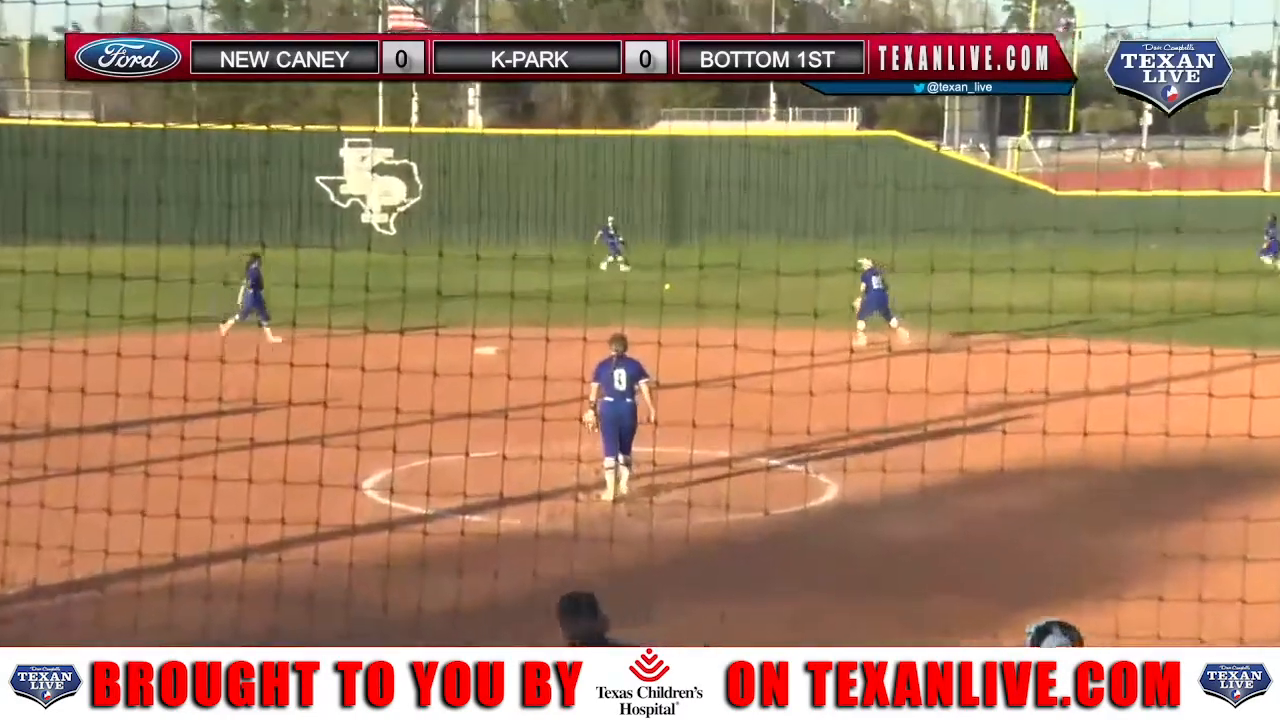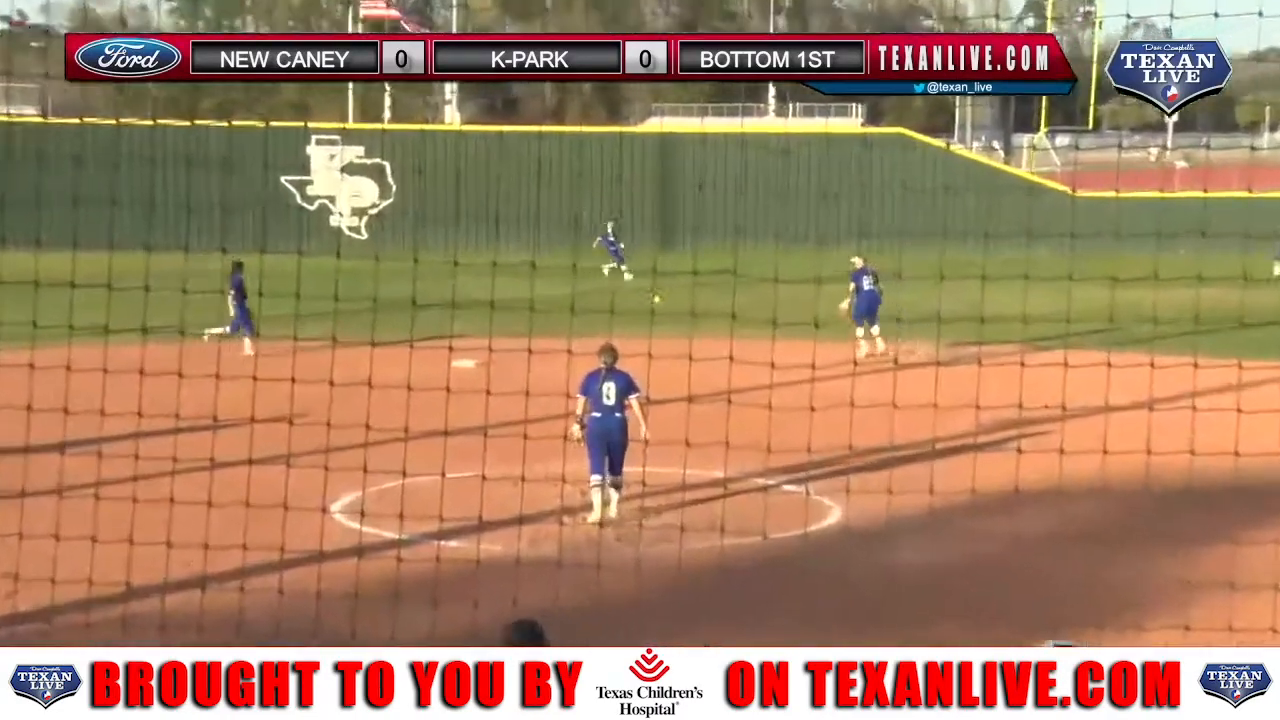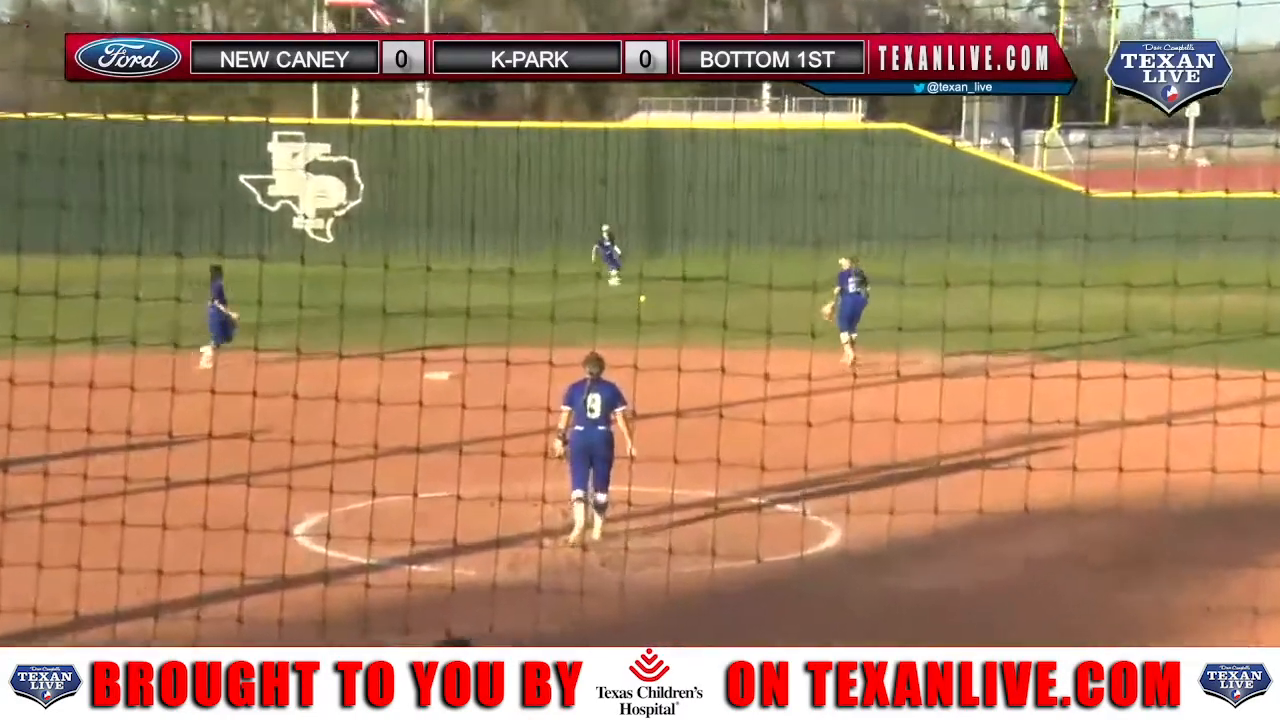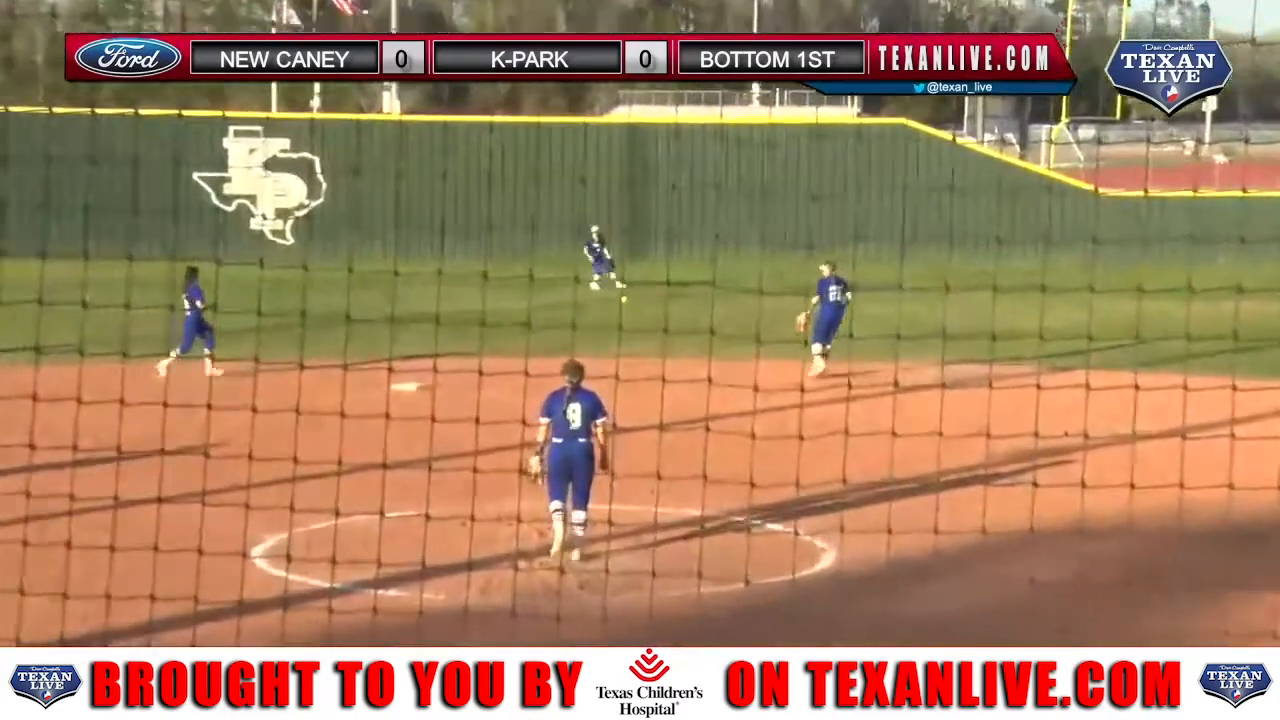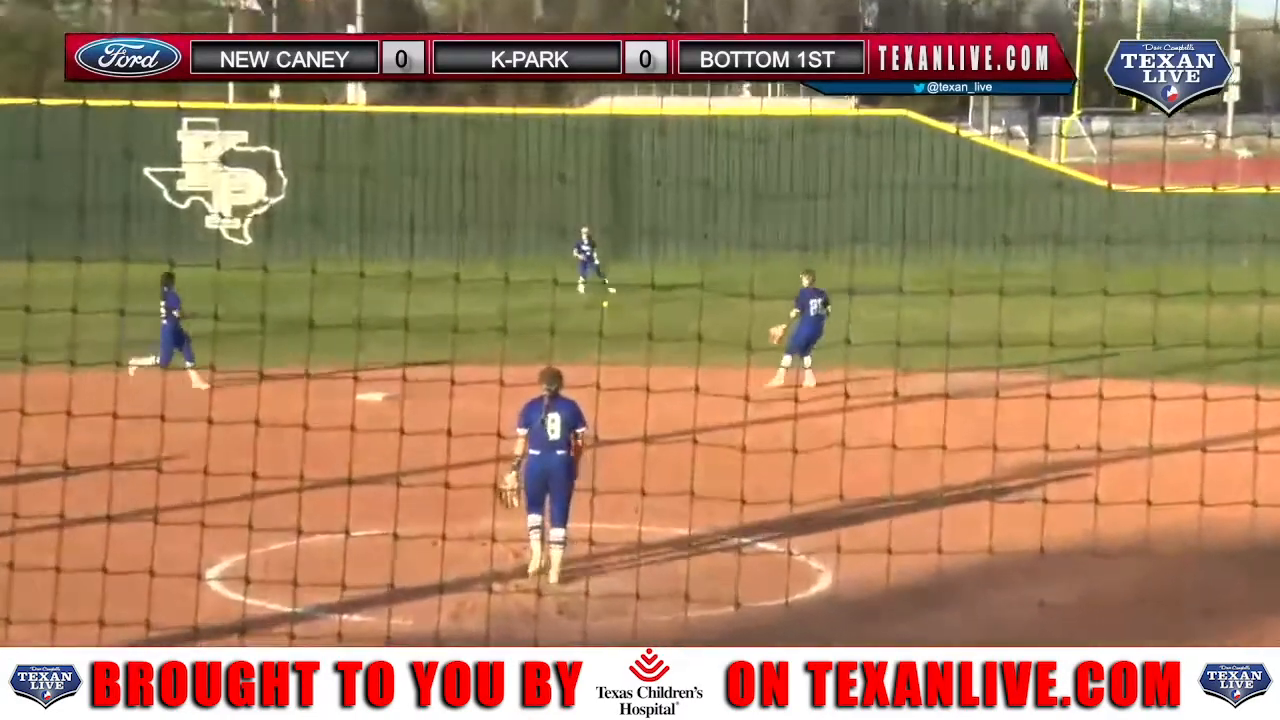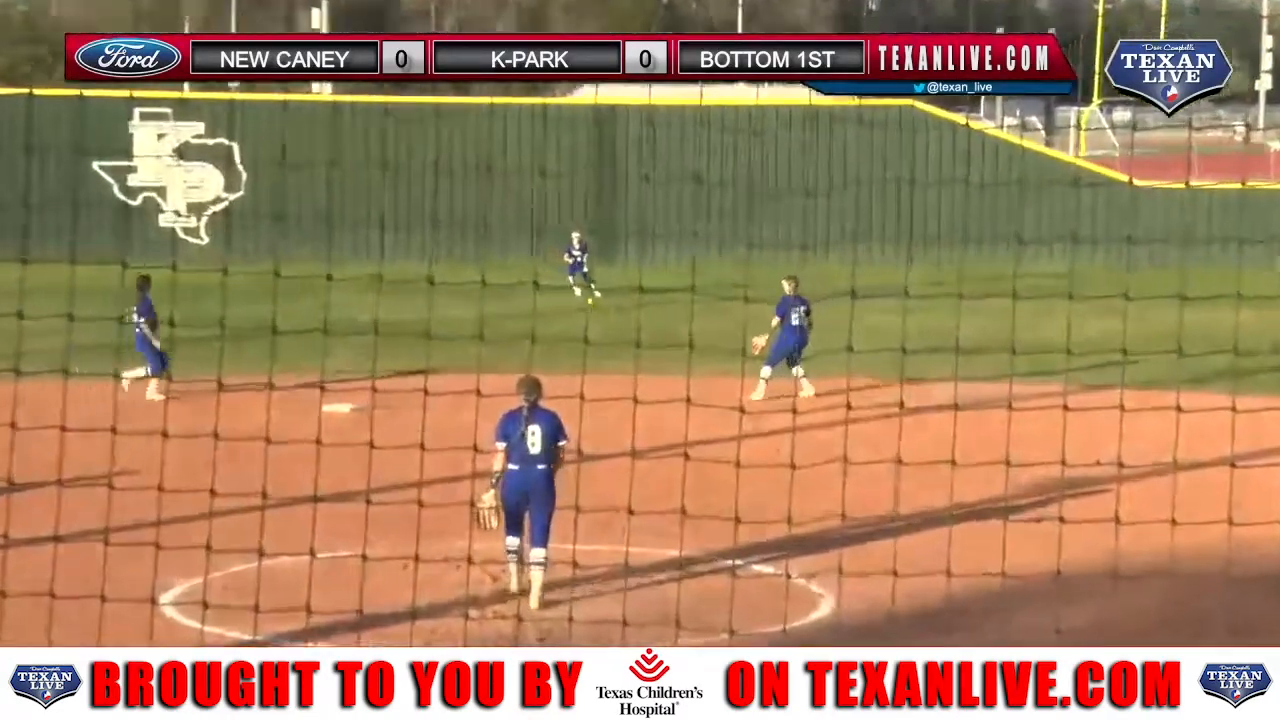
dt=0.1s
person 1, frame 1
left shoulder: (602, 365)
right shoulder: (635, 365)
left elbow: (594, 392)
right elbow: (645, 389)
left wrist: (591, 409)
right wrist: (651, 410)
left hip: (608, 408)
right hip: (628, 409)
left knee: (610, 450)
right knee: (626, 448)
left ankle: (610, 490)
right ankle: (624, 485)
person 1, frame 2
left shoulder: (590, 377)
right shoulder: (625, 378)
left elbow: (580, 405)
right elbow: (635, 405)
left wrist: (578, 422)
right wrist: (644, 426)
left hip: (596, 424)
right hip: (618, 424)
left knee: (596, 467)
right knee: (616, 468)
left ankle: (597, 511)
right ankle: (613, 508)
person 1, frame 3
left shoulder: (574, 388)
right shoulder: (611, 389)
left elbow: (564, 416)
right elbow: (622, 418)
left wrist: (559, 438)
right wrist: (630, 442)
left hip: (579, 438)
right hip: (603, 438)
left knee: (578, 484)
right knee: (601, 484)
left ankle: (579, 525)
right ankle: (598, 529)
person 1, frame 4
left shoulder: (553, 398)
right shoulder: (591, 398)
left elbow: (543, 429)
right elbow: (601, 431)
left wrist: (538, 454)
right wrist: (603, 454)
left hip: (558, 451)
right hip: (583, 451)
left knee: (557, 496)
right knee: (580, 501)
left ankle: (558, 537)
right ankle: (576, 549)
person 1, frame 5
left shoulder: (530, 407)
right shoulder: (571, 406)
left elbow: (521, 441)
right elbow: (579, 442)
left wrist: (514, 469)
right wrist: (574, 464)
left hip: (536, 463)
right hip: (562, 464)
left knee: (534, 510)
right knee: (559, 517)
left ankle: (536, 557)
person 1, frame 6
left shoulder: (508, 419)
right shoulder: (552, 418)
left elbow: (500, 456)
right elbow: (559, 455)
left wrist: (493, 487)
left hip: (514, 479)
right hip: (542, 479)
left knee: (513, 529)
right knee: (539, 536)
